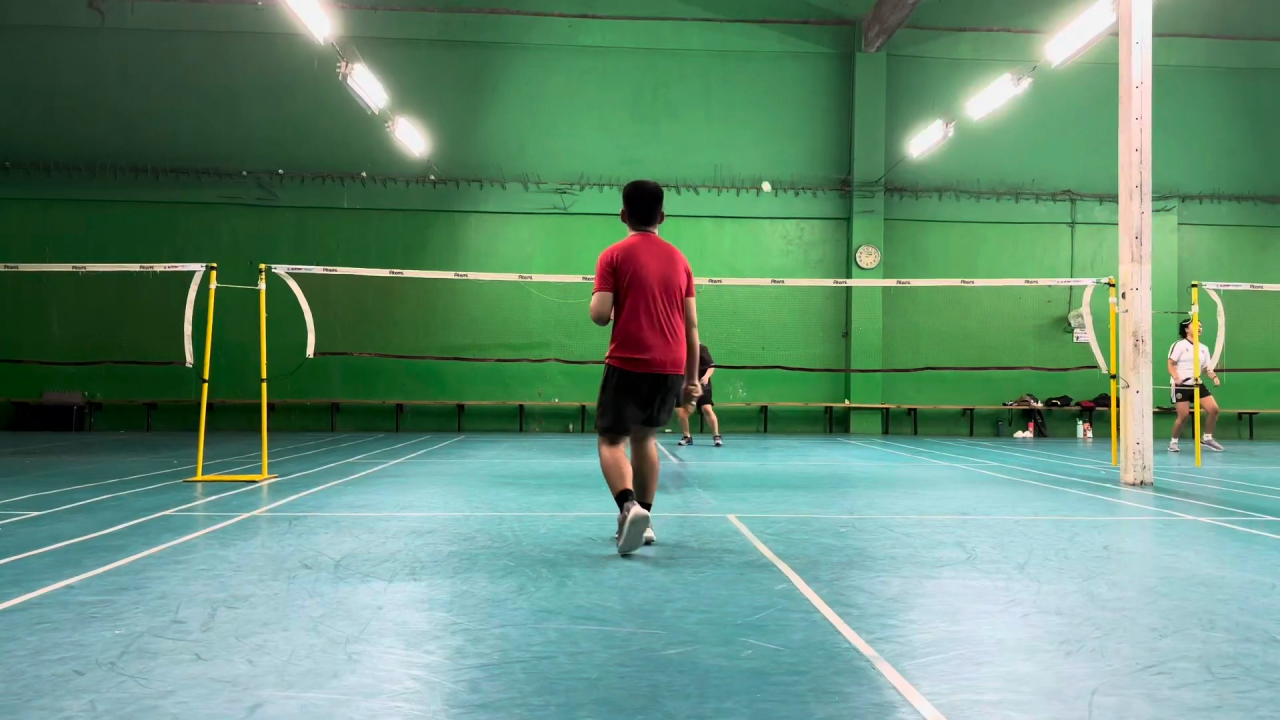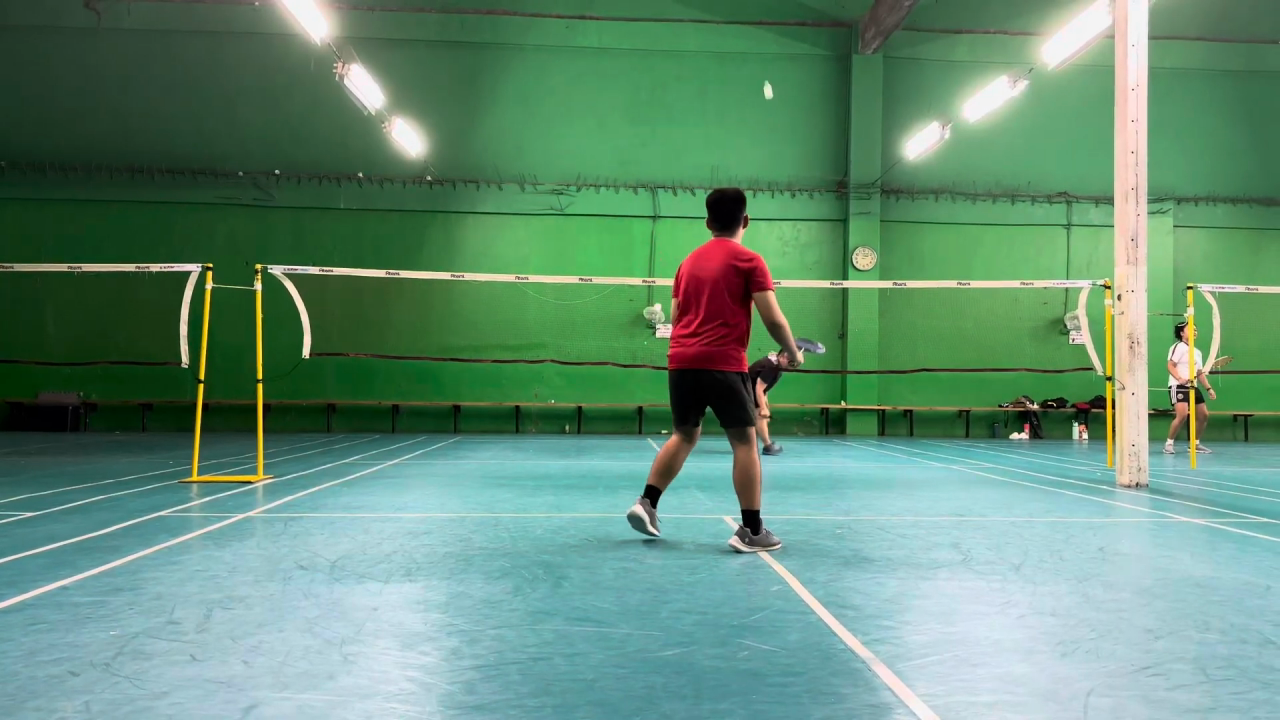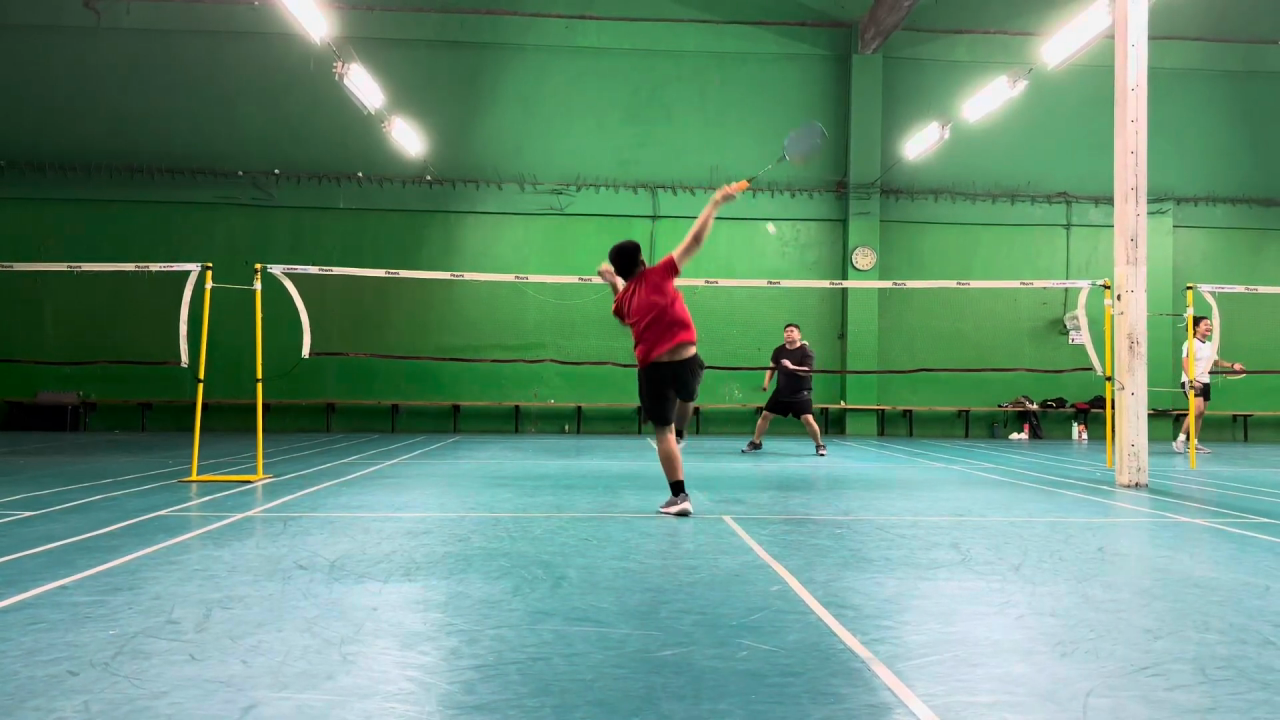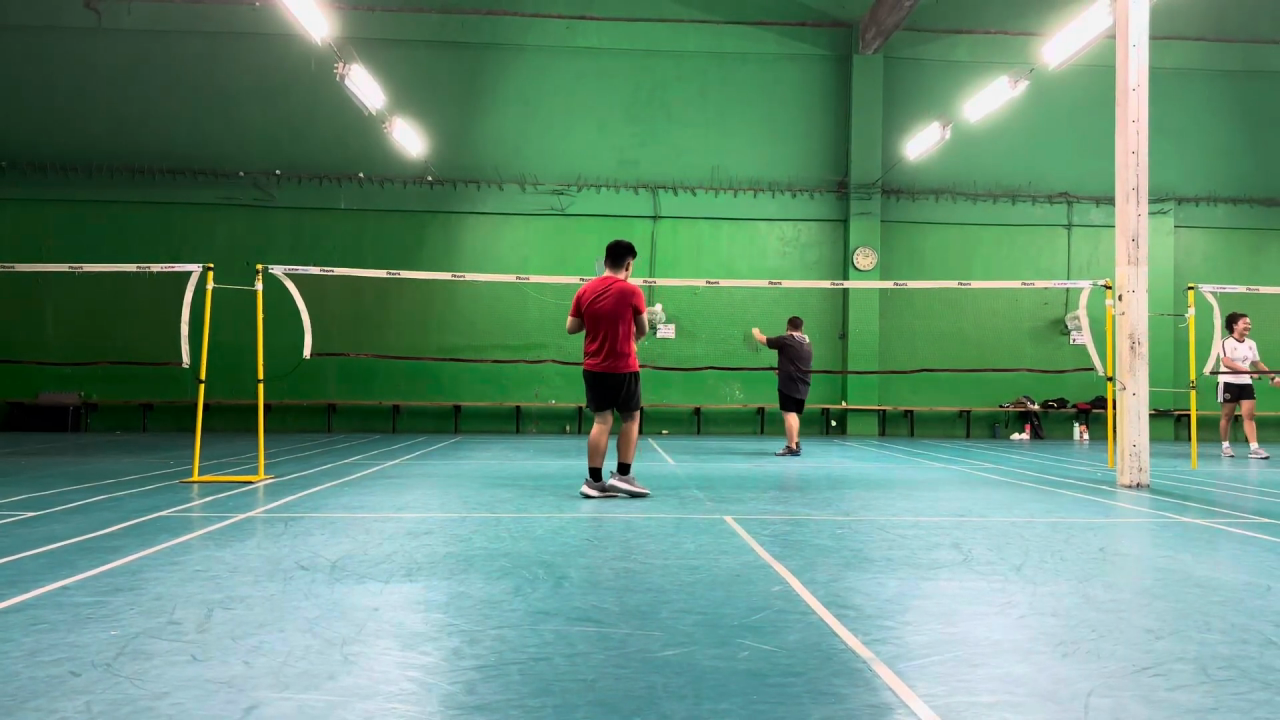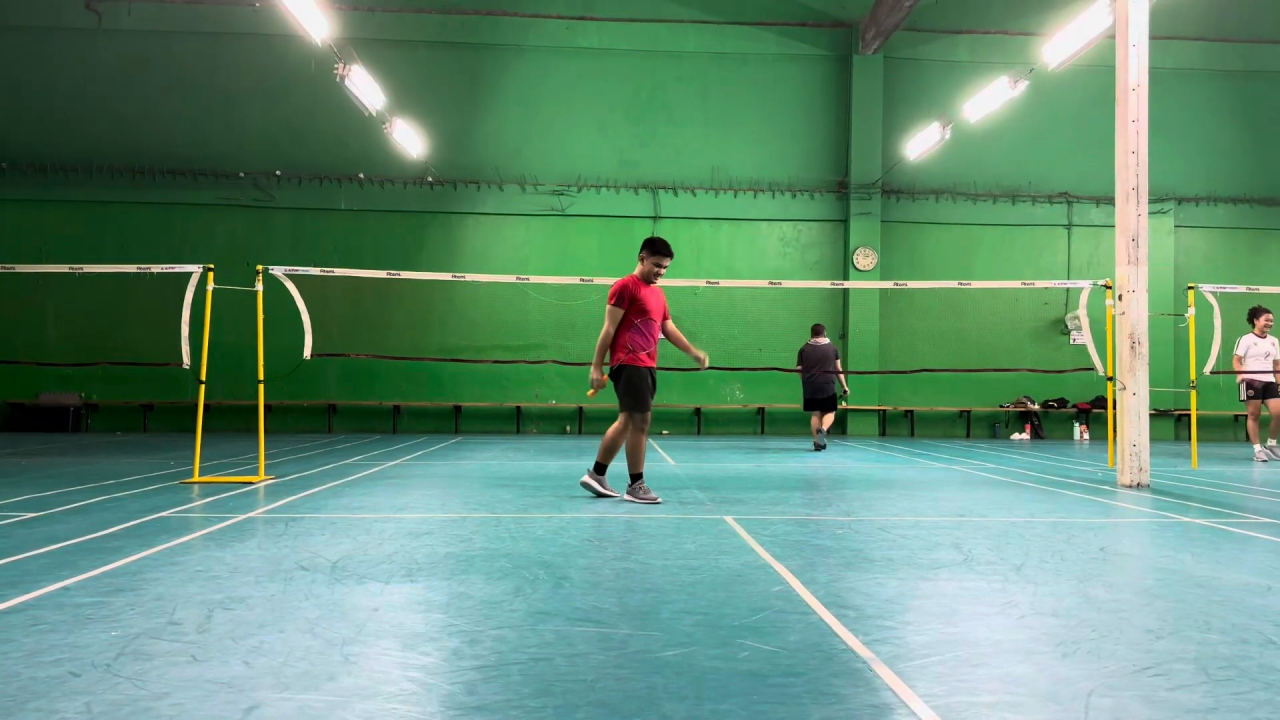
dt=1s
person 1, frame 1
left shoulder: (614, 255)
right shoulder: (679, 259)
left elbow: (599, 312)
right elbow: (690, 323)
right wrist: (692, 377)
left hip: (629, 365)
right hip: (672, 367)
left knee: (612, 443)
right knee: (644, 438)
left ankle: (631, 507)
right ankle: (642, 519)
person 1, frame 2
left shoulder: (690, 261)
right shoulder: (748, 261)
right elbow: (772, 317)
right wrist: (792, 350)
left hip: (682, 362)
right hip: (722, 364)
left knee: (684, 436)
right knee: (745, 439)
left ankle: (646, 505)
right ankle: (750, 529)
person 1, frame 3
left shoulder: (622, 300)
right shoulder: (659, 274)
right elbow: (693, 240)
left wrist: (613, 279)
right wrist: (716, 201)
left hip: (653, 368)
right hip: (687, 360)
left knee: (663, 433)
right knee: (685, 401)
left ankle: (679, 496)
right ankle: (679, 437)
person 1, frame 4
left shoulder: (585, 290)
right shoulder: (632, 292)
left elbow: (571, 327)
right elbow: (643, 330)
left hip: (593, 368)
right hip: (623, 368)
left knee: (602, 421)
right knee: (630, 419)
left ankle: (594, 482)
right ankle: (622, 475)
person 1, frame 5
left shoulder: (657, 292)
right shoulder: (624, 287)
left elbow: (669, 330)
right elbow: (609, 329)
left wrist: (693, 351)
right wrist: (596, 367)
left hip: (646, 366)
right hip: (629, 366)
left knee: (626, 421)
right knee: (639, 421)
left ankle: (595, 475)
right ankle: (635, 485)
